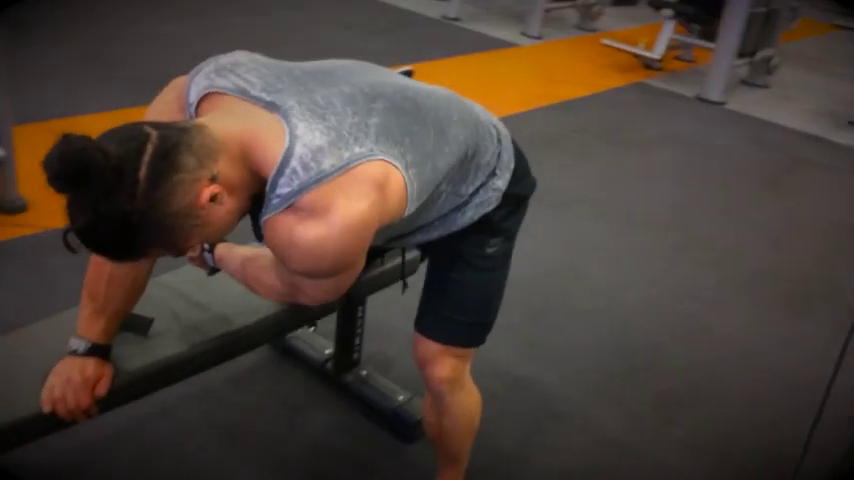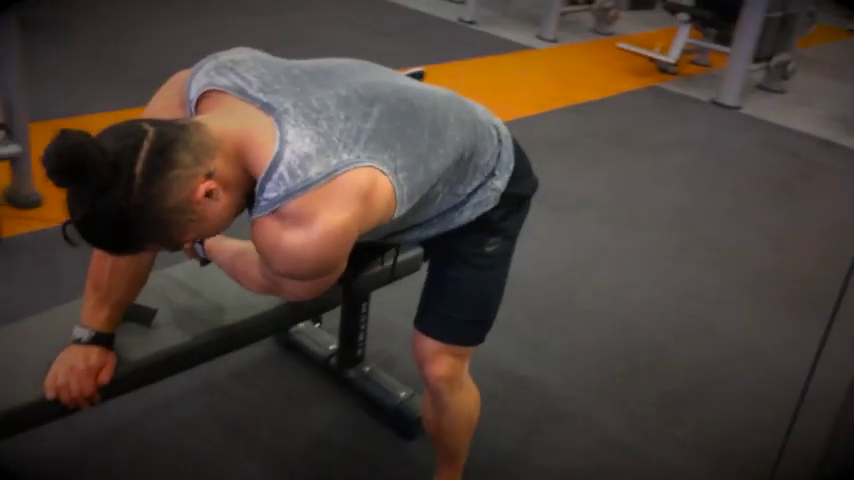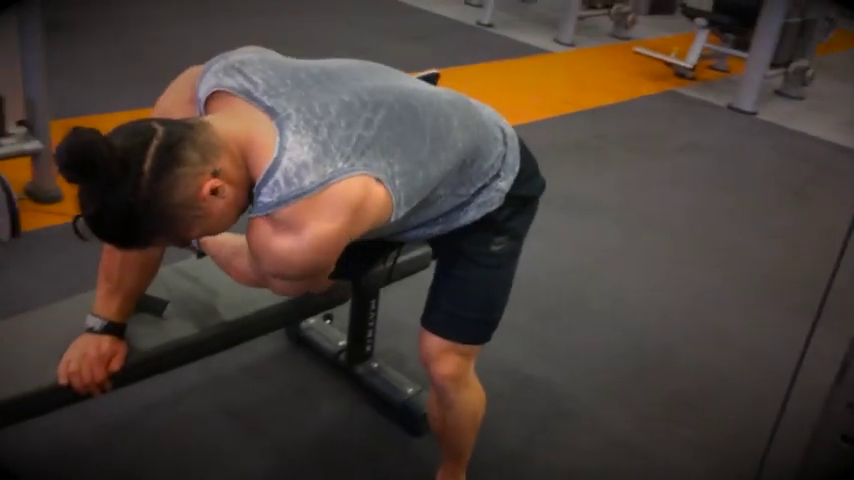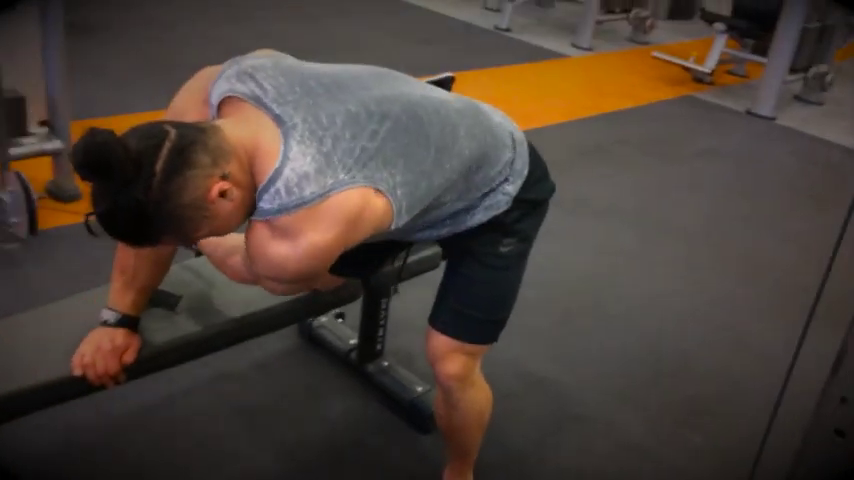
dt=0.1s
person 1, frame 1
left shoulder: (320, 221)
right shoulder: (186, 101)
left elbow: (310, 290)
right elbow: (133, 230)
left wrist: (215, 253)
right wrist: (89, 347)
left hip: (479, 189)
right hip: (404, 153)
left knee: (440, 368)
right knee: (297, 284)
person 1, frame 2
left shoulder: (308, 225)
right shoulder: (186, 97)
left elbow: (287, 282)
right elbow: (133, 225)
left wrist: (206, 247)
right wrist: (92, 336)
left hip: (480, 190)
right hip: (407, 149)
left knee: (439, 365)
right knee: (295, 278)
person 1, frame 3
left shoulder: (298, 229)
right shoulder: (196, 93)
left elbow: (269, 274)
right elbow: (145, 212)
left wrist: (205, 241)
right wrist: (104, 324)
left hip: (489, 186)
right hip: (414, 151)
left knee: (444, 364)
right knee: (317, 277)
person 1, frame 4
left shoulder: (299, 236)
right shoulder: (210, 94)
left elbow: (258, 271)
right elbow: (158, 212)
left wrist: (203, 242)
right wrist: (118, 318)
left hip: (499, 190)
right hip: (422, 154)
left knee: (451, 364)
